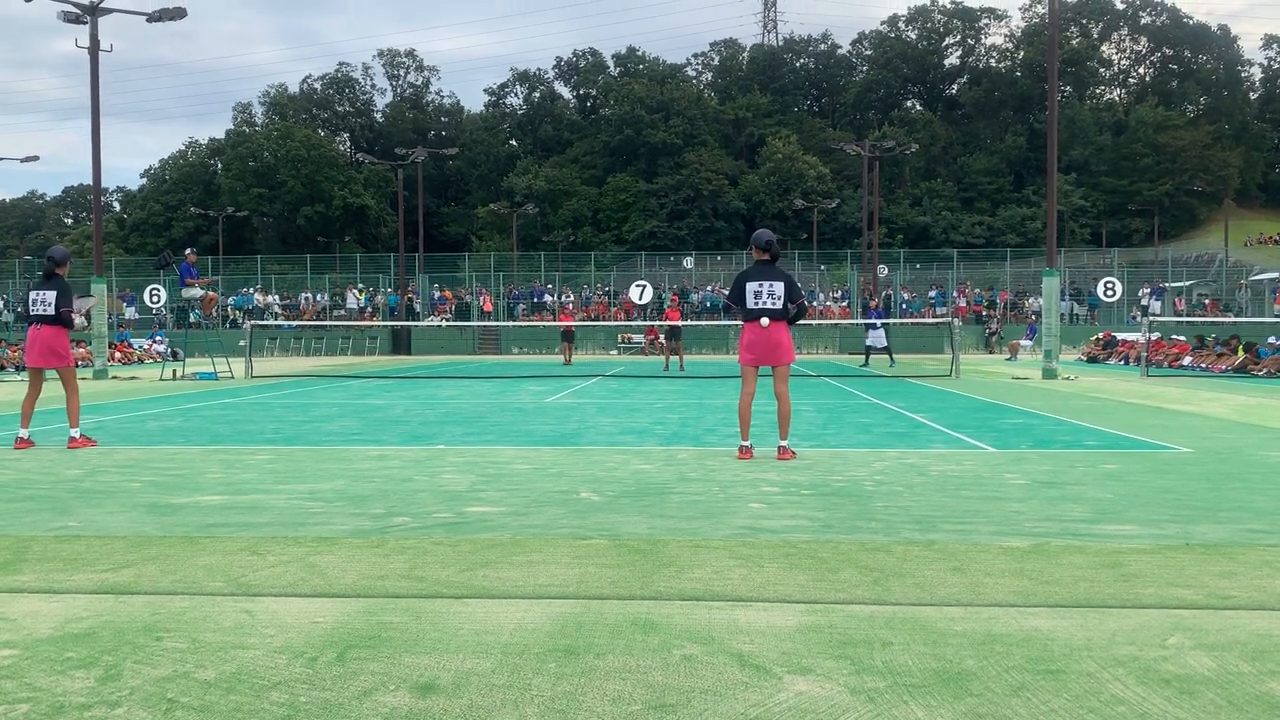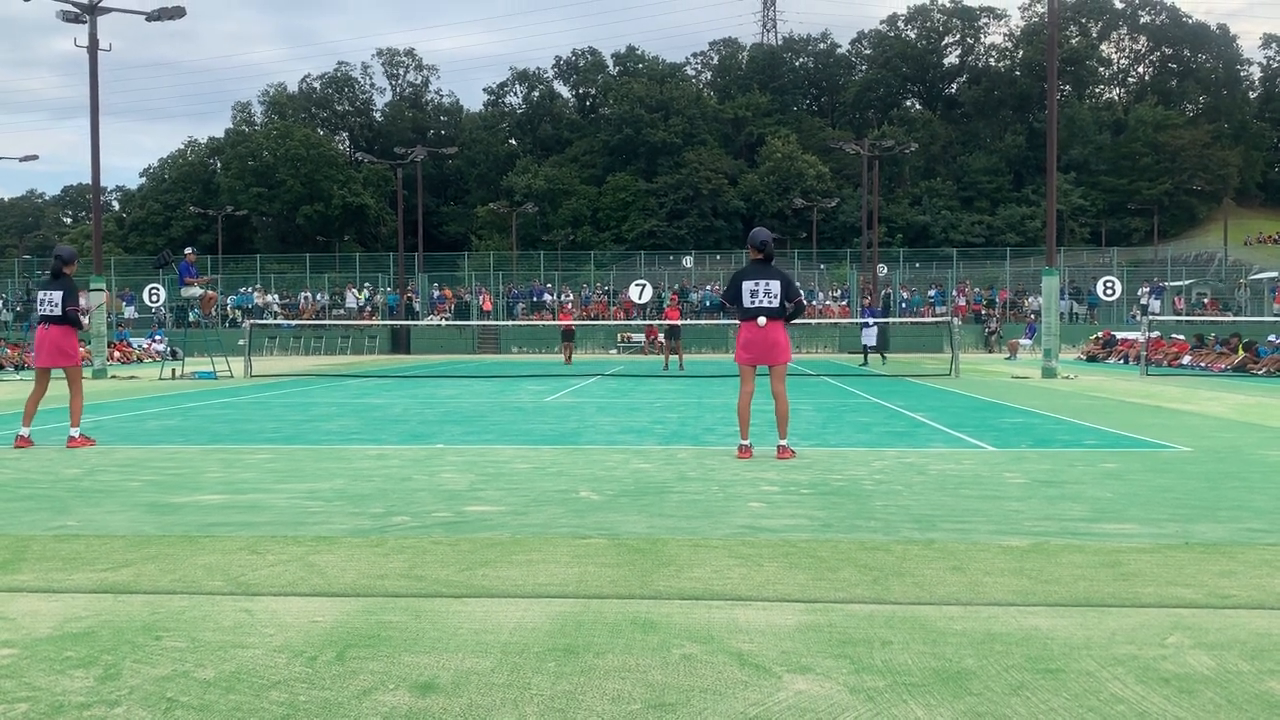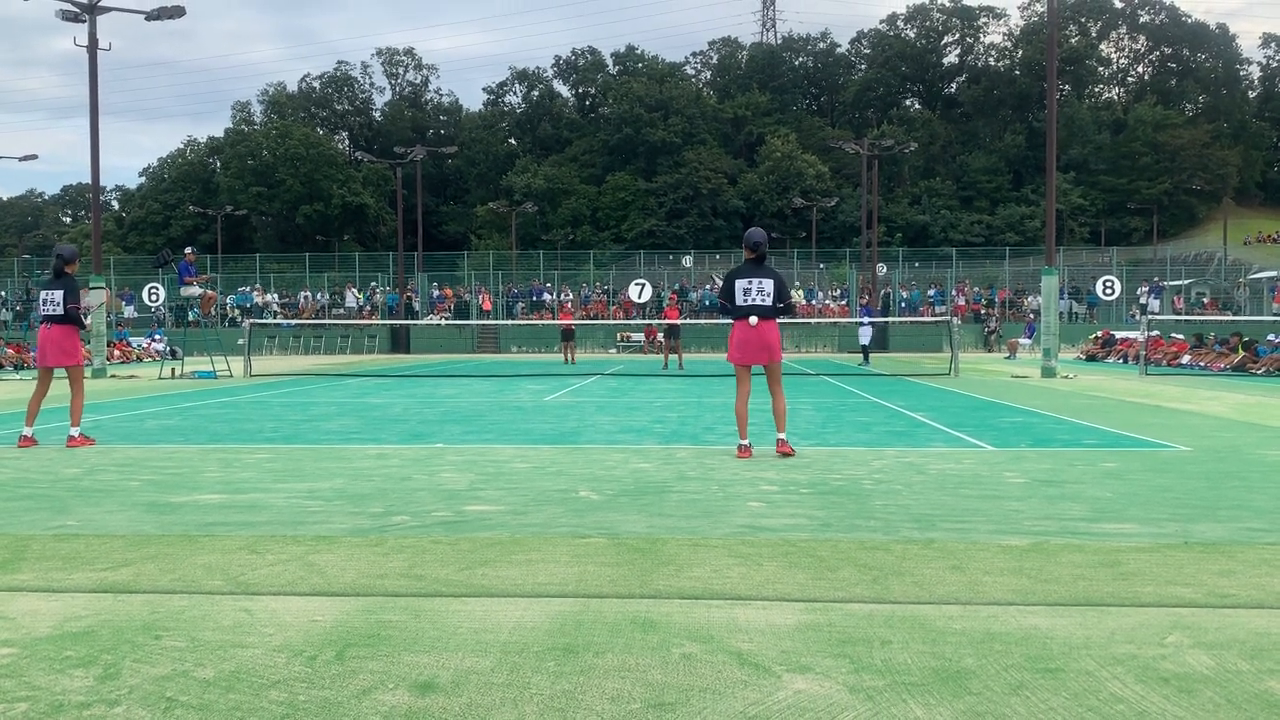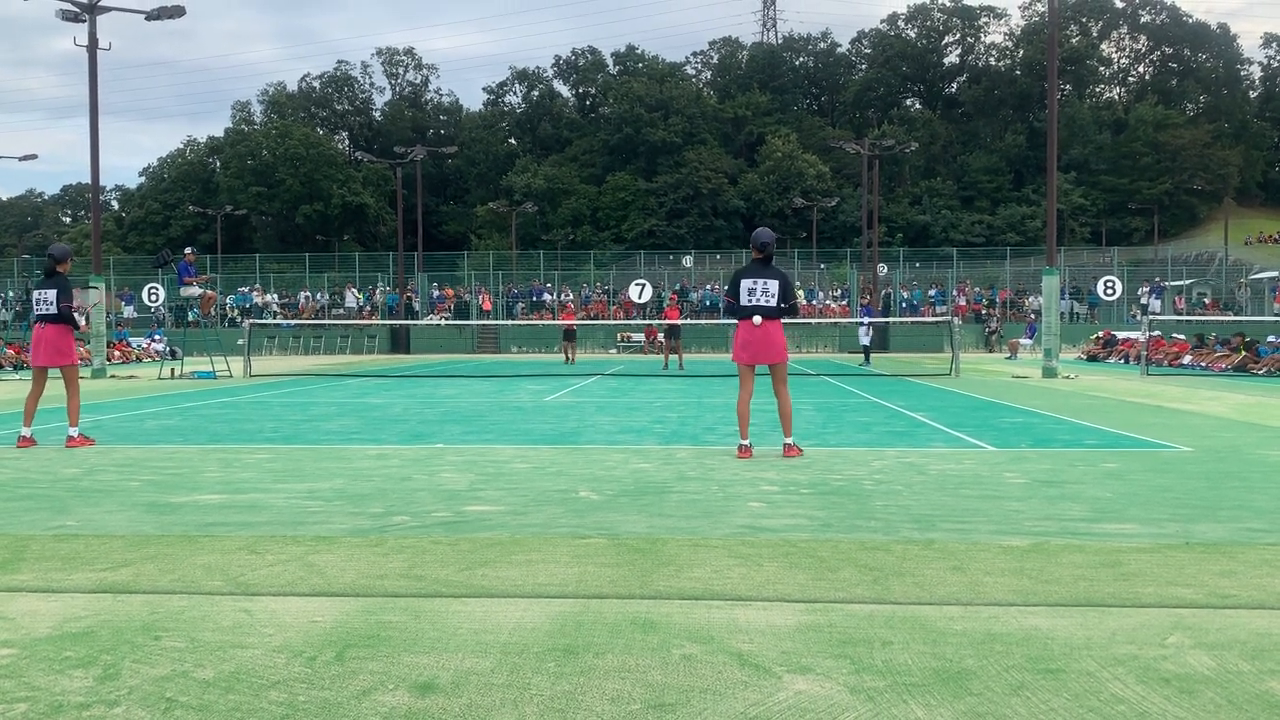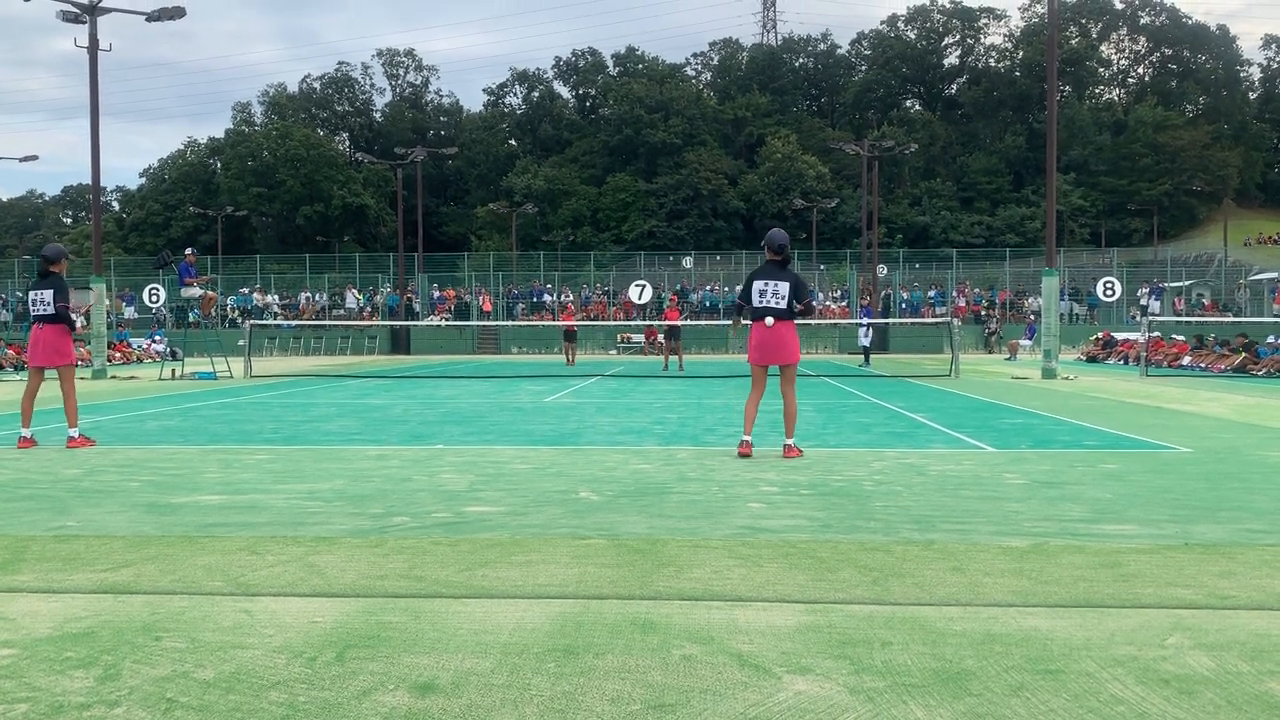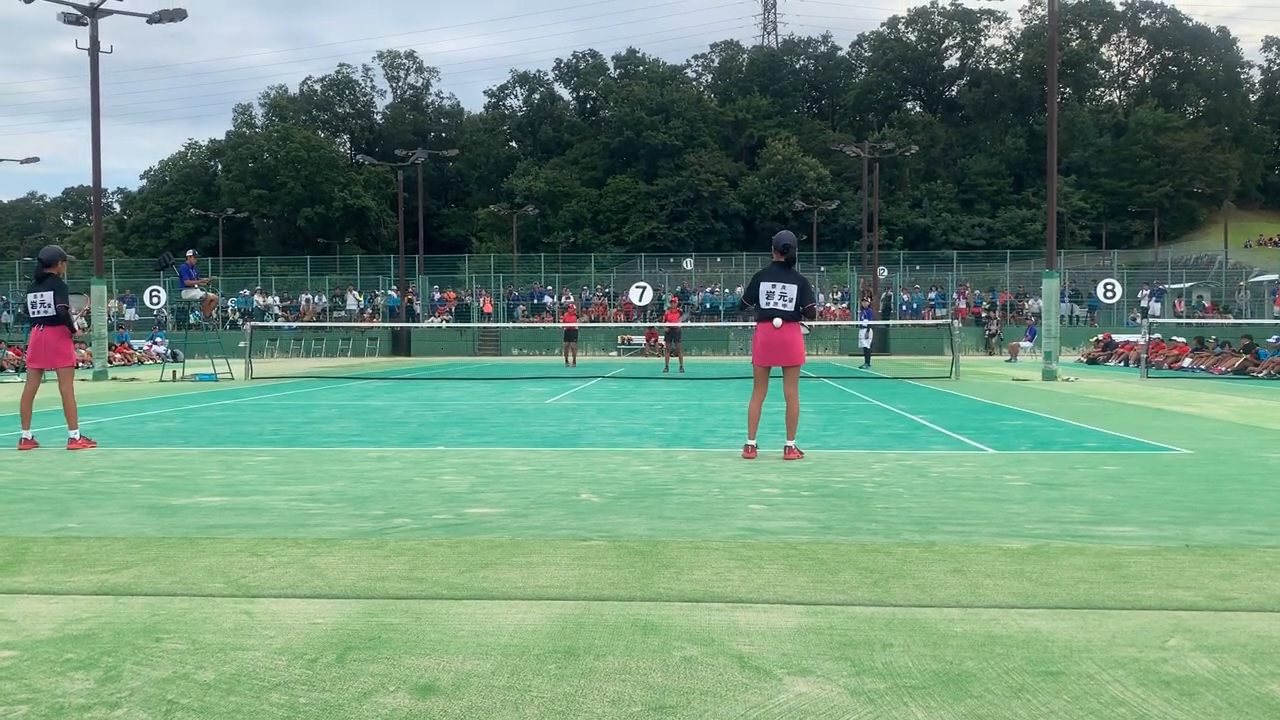
dt=0.3s
person 1, frame 1
left shoulder: (744, 276)
right shoulder: (785, 277)
left elbow: (730, 307)
right elbow: (802, 308)
right wrist: (787, 322)
left hip: (752, 335)
right hip: (779, 334)
left knee: (747, 392)
right knee: (782, 392)
left ankle: (745, 445)
right ankle: (783, 446)
person 1, frame 2
left shoulder: (740, 275)
right shoulder: (780, 275)
left elbow: (725, 306)
right elbow: (800, 306)
right wrist: (784, 319)
left hip: (749, 334)
right hip: (775, 334)
left knee: (746, 391)
right knee: (779, 391)
left ankle: (744, 445)
right ankle: (783, 445)
person 1, frame 3
left shoulder: (734, 275)
right shoulder: (774, 275)
left elbow: (724, 309)
right elbow: (789, 309)
left hip: (742, 334)
right hip: (768, 333)
left knee: (743, 391)
right knee: (776, 390)
left ankle: (744, 444)
right ankle: (782, 440)
person 1, frame 4
left shoulder: (740, 274)
right shoulder: (780, 276)
left elbow: (729, 309)
right elbow: (794, 309)
left hip: (746, 333)
right hip: (773, 333)
left knee: (745, 391)
right knee: (781, 391)
left ankle: (744, 445)
right ankle: (789, 444)
person 1, frame 5
left shoulder: (754, 275)
right shoulder: (793, 278)
left elbow: (740, 307)
right elbow: (810, 309)
left wrist: (737, 318)
right wrist: (795, 313)
left hip: (760, 333)
right hip: (785, 334)
left knee: (756, 391)
right knee: (788, 392)
left ankle: (745, 440)
right ankle: (789, 444)
person 1, frame 6
left shoulder: (760, 276)
right shoulder: (800, 280)
left elbow: (744, 306)
right elbow: (811, 314)
left hip: (764, 334)
right hip: (790, 335)
left knee: (758, 393)
right knee: (791, 393)
left ankle: (750, 444)
right ankle: (790, 447)
person 2, frame 1
left shoulder: (35, 286)
right shoulder: (62, 285)
left elbow: (30, 314)
right elbow: (64, 316)
right wrist: (72, 325)
left hip: (34, 335)
right hip: (55, 336)
left knee: (33, 390)
right knee: (72, 389)
left ankle: (22, 436)
right ankle: (75, 436)
person 2, frame 2
left shoulder: (44, 284)
right shoulder: (69, 284)
left elbow: (43, 312)
right elbow: (71, 315)
left wrist: (77, 312)
right wrist: (81, 324)
left hip: (42, 334)
right hip: (63, 335)
left knee: (39, 389)
right knee: (76, 389)
left ankle: (23, 435)
right ankle: (75, 436)
person 2, frame 3
left shoulder: (46, 284)
right shoulder: (70, 283)
left elbow: (44, 311)
right elbow: (72, 312)
right wrist: (83, 325)
left hip: (45, 333)
right hip: (65, 335)
left knee: (41, 388)
right knee: (77, 388)
left ankle: (26, 434)
right ankle: (74, 435)
person 2, frame 4
left shoulder: (38, 284)
right shoulder: (63, 282)
left elbow: (39, 311)
right elbow: (65, 312)
right wrist: (78, 326)
left hip: (39, 333)
right hip: (59, 334)
left knee: (36, 389)
right knee: (72, 389)
left ankle: (25, 435)
right ankle: (73, 435)
person 2, frame 5
left shoulder: (34, 284)
right shoulder: (59, 282)
left elbow: (35, 312)
right elbow: (61, 311)
right wrist: (73, 326)
left hip: (37, 334)
right hip: (57, 334)
left knee: (31, 388)
right knee: (68, 389)
left ankle: (25, 435)
right ankle: (74, 436)
person 2, frame 6
left shoulder: (32, 287)
right shoulder: (58, 284)
left elbow: (31, 316)
right elbow: (62, 312)
right wrist: (73, 329)
left hip: (37, 335)
right hip: (57, 336)
left knee: (29, 390)
right knee: (66, 390)
left ankle: (25, 437)
right ankle: (74, 437)
